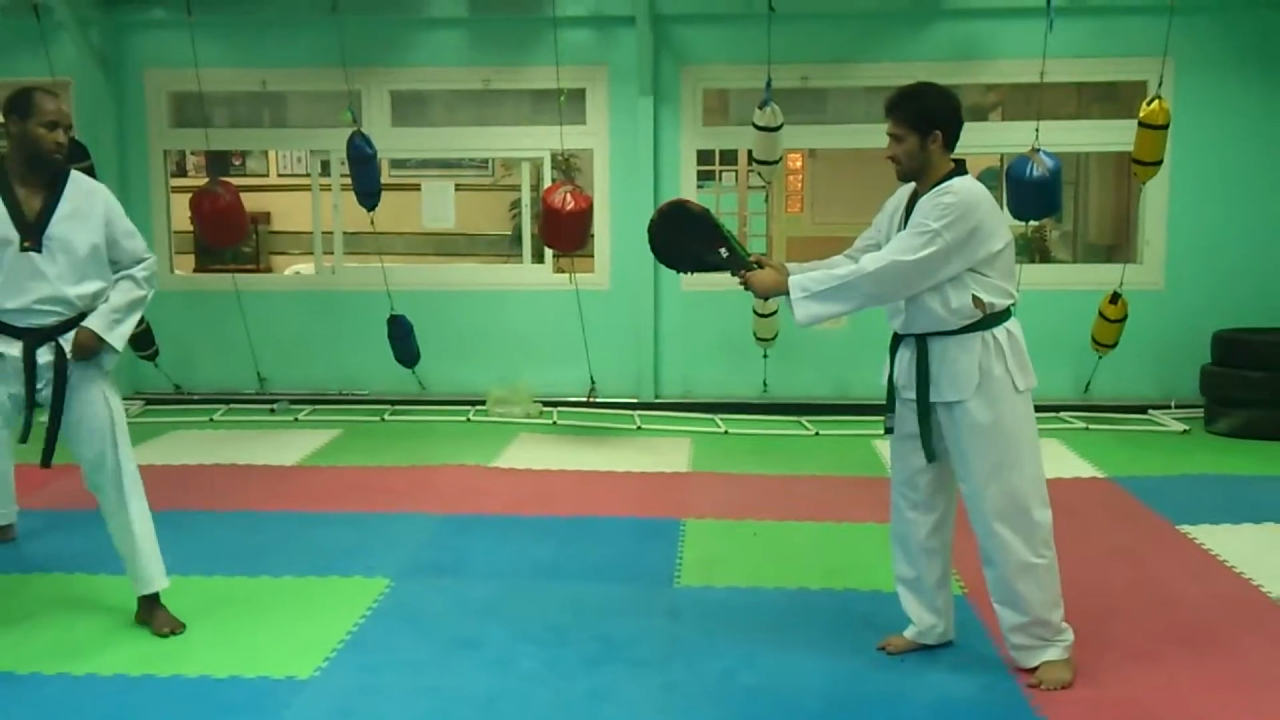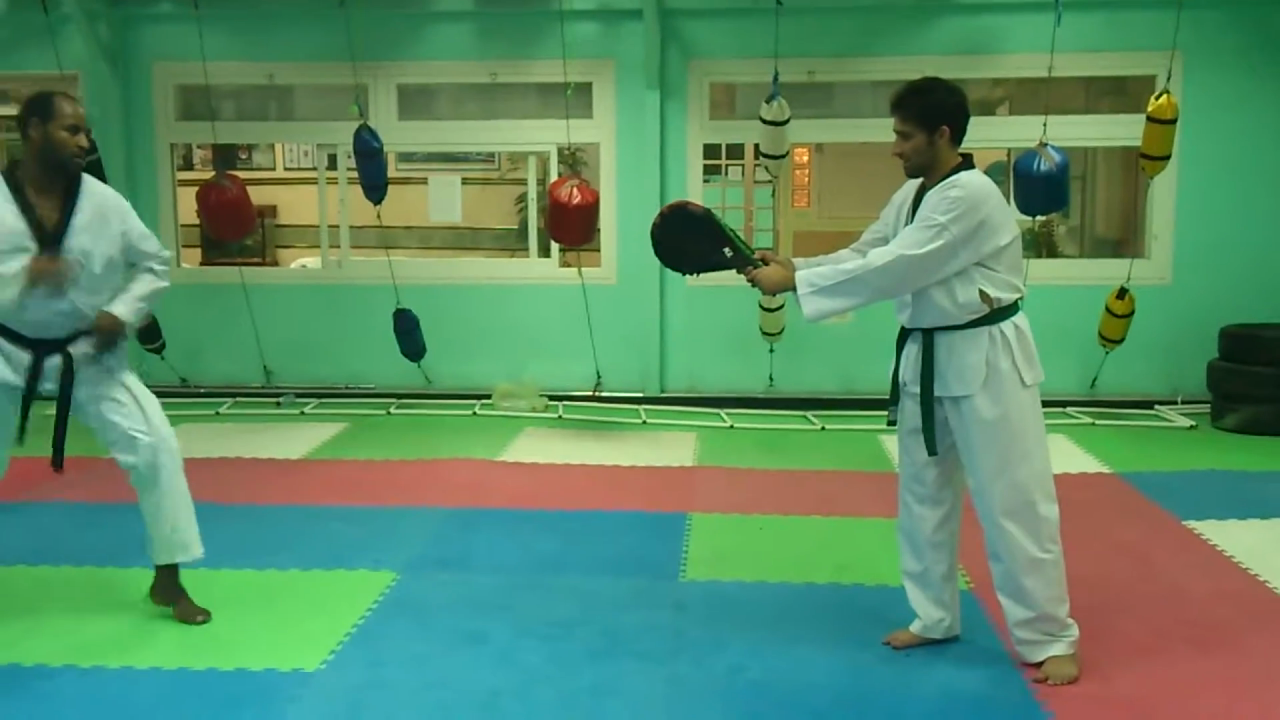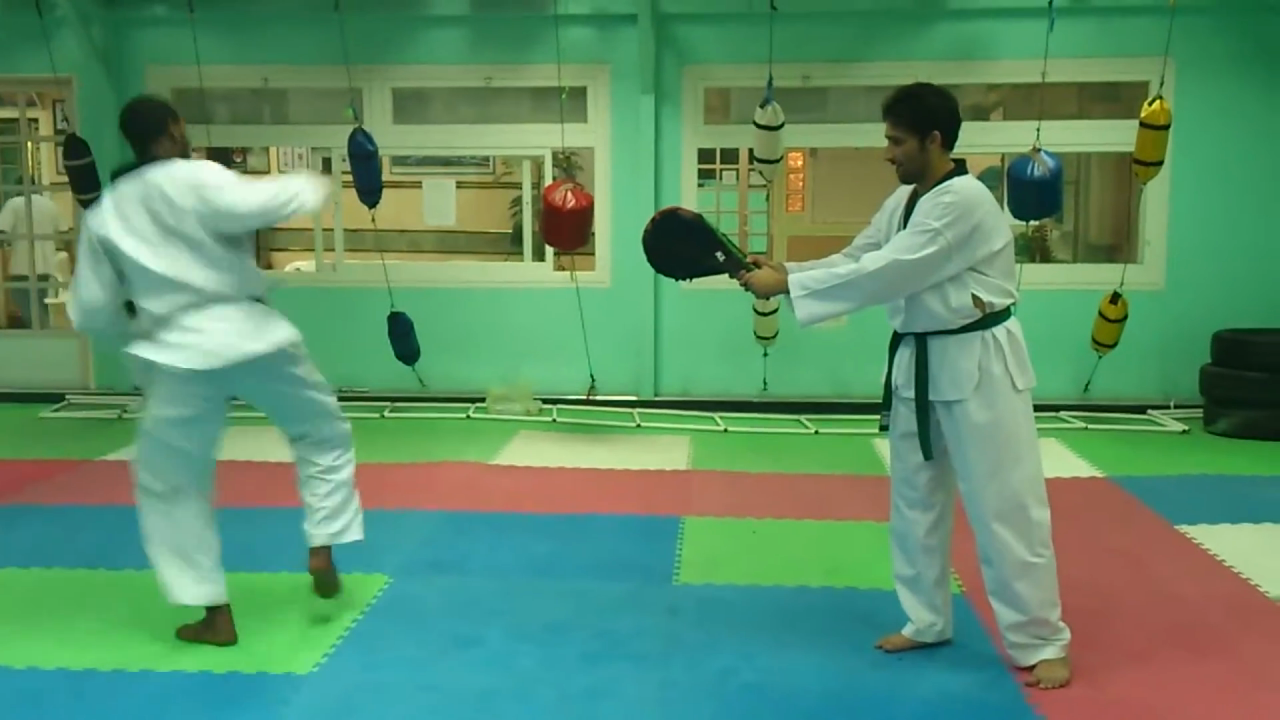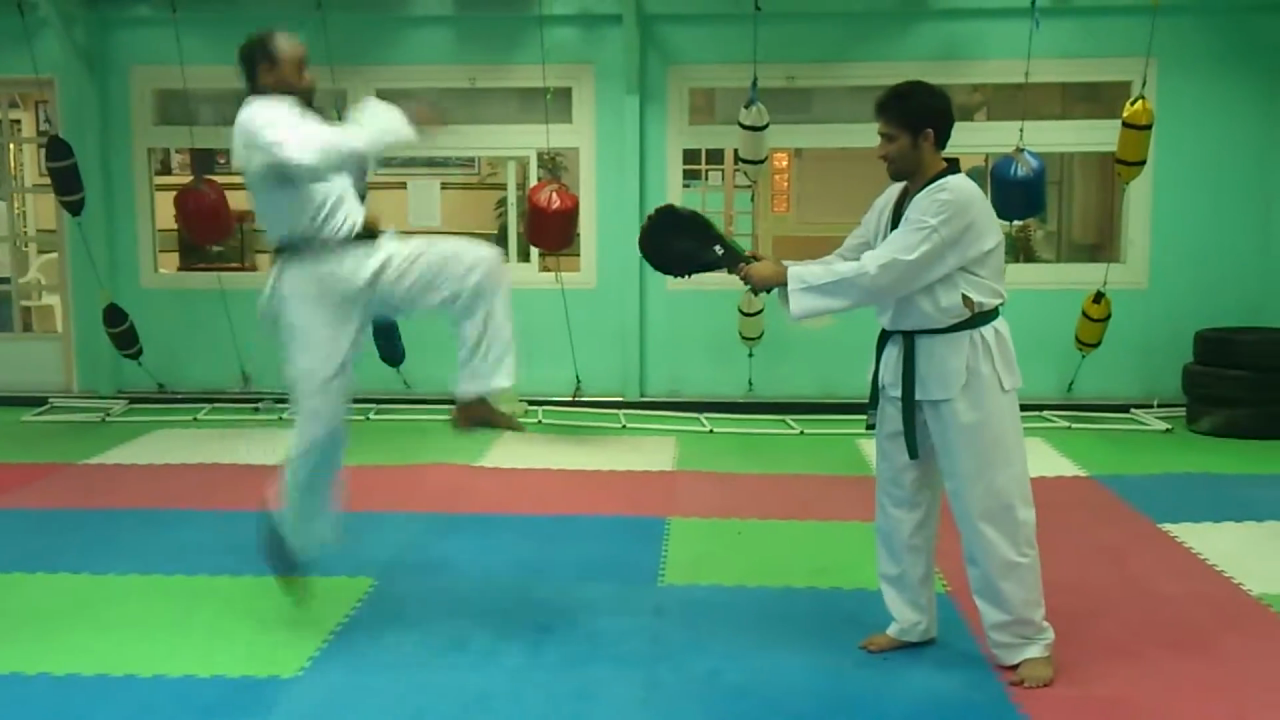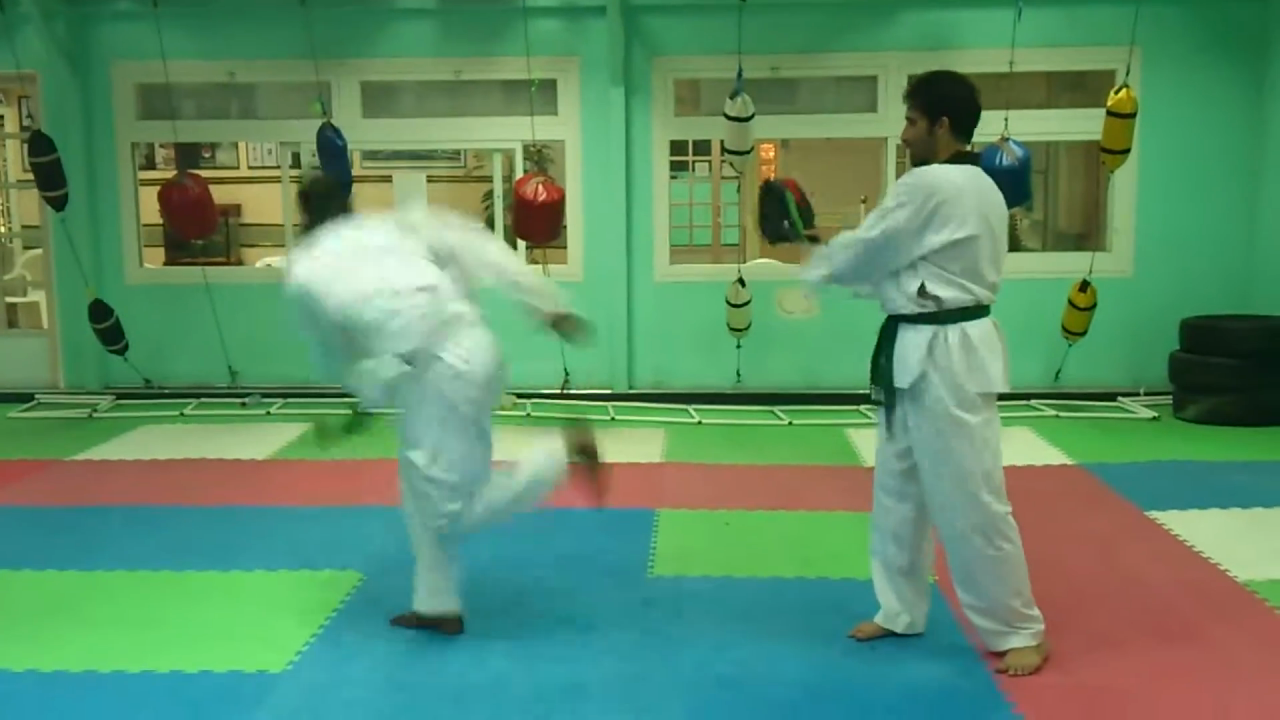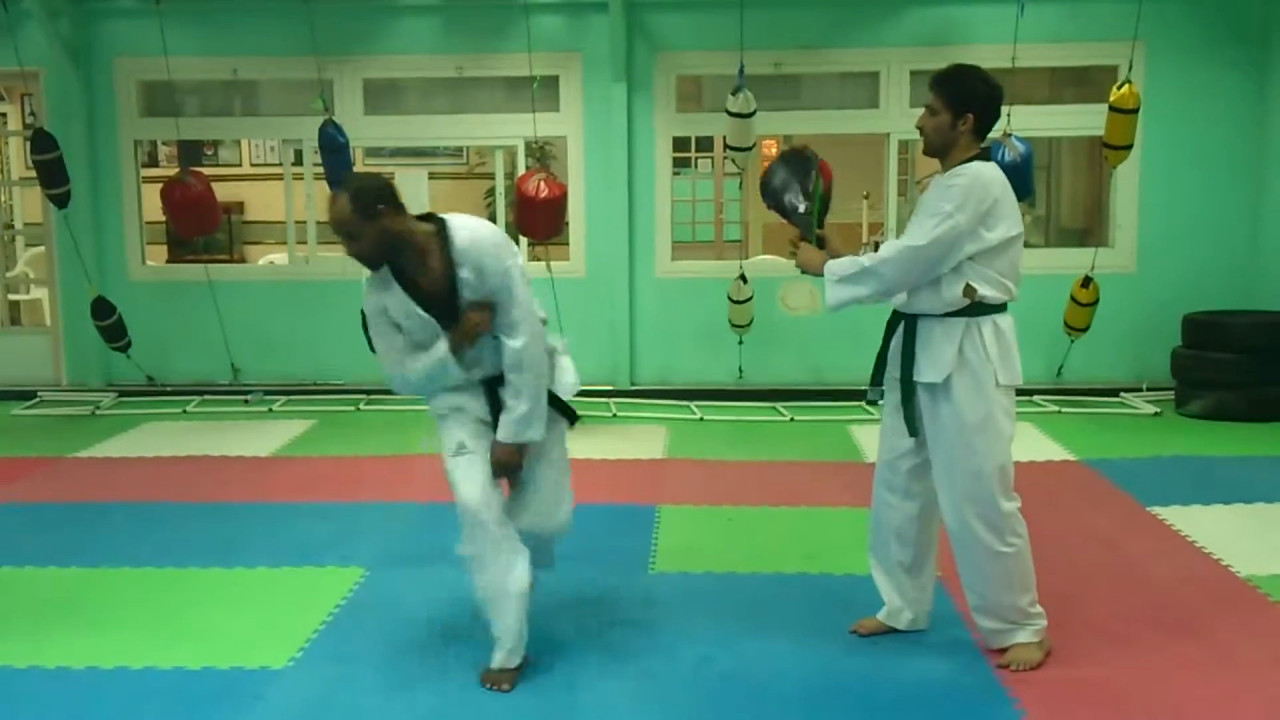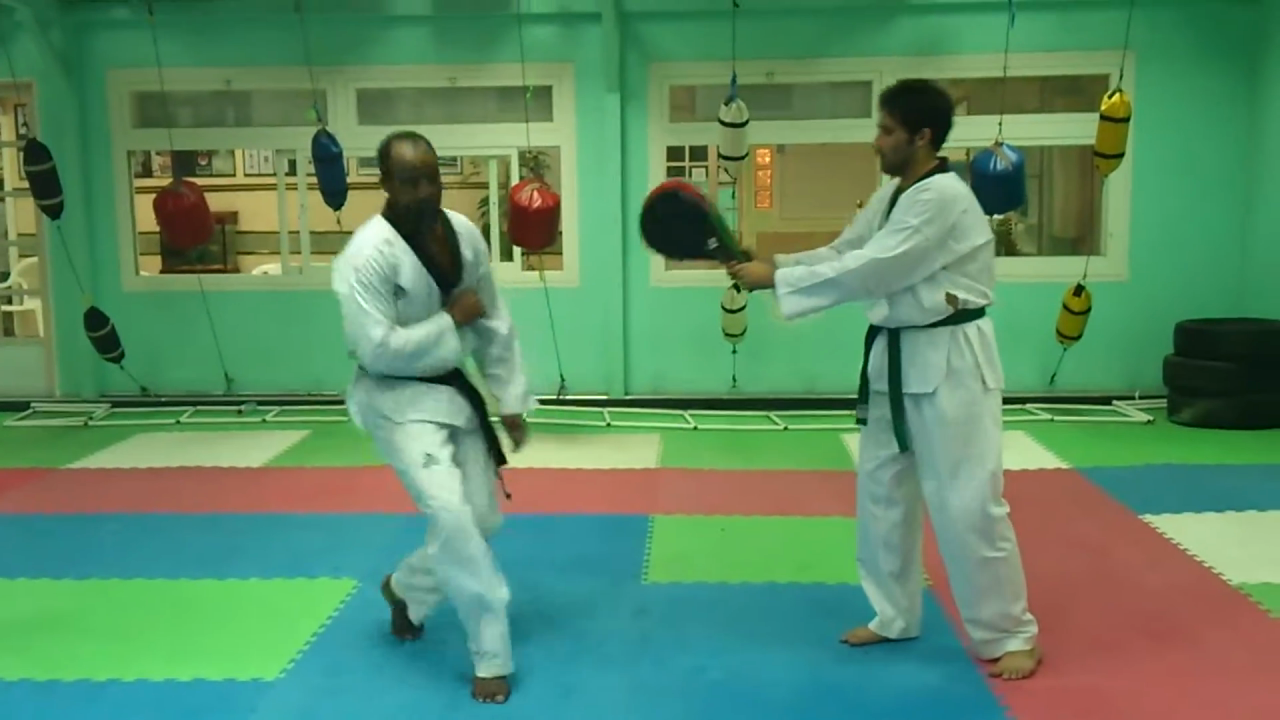
dt=0.5s
person 1, frame 1
left shoulder: (964, 202)
right shoulder: (905, 201)
left elbow: (886, 275)
right elbow: (857, 260)
left wrist: (787, 287)
right wrist: (787, 270)
left hip: (978, 367)
right hip: (919, 365)
left knee: (1005, 506)
right knee: (916, 500)
left ankle: (1044, 643)
right ankle: (928, 622)
person 1, frame 2
left shoulder: (972, 196)
right shoulder: (912, 196)
left elbow: (893, 269)
right elbow: (863, 255)
left wrist: (795, 283)
right wrist: (792, 265)
left hip: (985, 361)
right hip: (927, 359)
left knee: (1012, 502)
right knee: (924, 494)
left ankle: (1050, 638)
right ankle: (934, 618)
person 1, frame 3
left shoulder: (964, 201)
right shoulder: (904, 201)
left elbow: (885, 274)
right elbow: (858, 257)
left wrist: (786, 285)
right wrist: (786, 269)
left hip: (978, 366)
right hip: (919, 363)
left knee: (1004, 505)
right knee: (915, 499)
left ankle: (1042, 641)
right ankle: (927, 621)
person 1, frame 4
left shoulder: (957, 200)
right shoulder: (894, 200)
left elbow: (882, 275)
right elbow: (850, 261)
left wrist: (785, 278)
right wrist: (777, 271)
left hip: (964, 366)
right hip: (906, 363)
left knee: (990, 506)
right knee: (900, 498)
left ankle: (1025, 640)
right ankle: (911, 621)
person 1, frame 5
left shoulder: (928, 186)
right shoulder: (978, 186)
left elbow: (860, 253)
left wrist: (820, 260)
right wrist: (869, 267)
left hip: (943, 354)
right hip: (922, 353)
left knee: (967, 498)
right knee: (898, 488)
left ankle: (1019, 630)
right ankle: (900, 611)
person 1, frame 6
left shoulder: (976, 183)
right shoulder: (948, 184)
left elbow: (905, 261)
right elbow: (913, 266)
left wrist: (827, 267)
right wrist: (837, 260)
left hip: (966, 355)
right hip: (919, 349)
left knee: (977, 497)
right knee: (900, 484)
left ankle: (1021, 626)
right ankle: (904, 607)
person 1, frame 7
left shoulder: (943, 198)
right shoulder: (892, 196)
left elbow: (868, 271)
right elbow: (842, 254)
left wrist: (775, 279)
right wrist: (773, 262)
left hip: (949, 363)
right hip: (896, 360)
left knee: (967, 503)
right knee: (882, 491)
left ankle: (1011, 635)
right ankle: (895, 616)
person 2, frame 1
left shoulder: (92, 197)
left elbow: (139, 267)
left wrist: (101, 325)
left hip: (72, 354)
left knee: (112, 469)
left ankle: (148, 597)
person 2, frame 2
left shoulder: (104, 203)
left elbow: (153, 262)
left wrist: (121, 312)
left hip: (86, 354)
left knee: (154, 447)
left ankle: (167, 579)
person 2, frame 3
left shoulder: (105, 214)
right shoulder: (195, 177)
left elbow: (92, 314)
right elbow: (253, 206)
right wrist: (305, 186)
left hip: (177, 355)
right hip: (253, 337)
left knee: (165, 487)
right knee: (325, 438)
left ankle: (215, 612)
right ankle: (323, 547)
person 2, frame 4
left shoulder: (289, 121)
right shoulder: (260, 122)
right elbow: (313, 155)
right wrist: (390, 125)
left hip: (367, 263)
right hip: (317, 280)
left knee: (478, 266)
right knee: (320, 424)
left ankle: (476, 398)
right ankle: (292, 534)
person 2, frame 5
left shoulder: (303, 270)
right shoulder: (394, 224)
left elbow: (334, 354)
right elbow: (479, 248)
right wrist: (547, 302)
left hip: (434, 370)
right hip: (466, 352)
left knee: (457, 502)
right knee: (425, 486)
right ankle: (437, 607)
person 2, frame 6
left shoulder: (479, 241)
right shoulder: (378, 291)
left elbow: (524, 340)
right elbow: (403, 376)
left wrist: (516, 432)
right wrist: (454, 344)
left hip: (528, 377)
right hip: (459, 390)
left knee: (544, 514)
right knee: (479, 507)
left ankle: (524, 562)
right ankle: (508, 647)
person 2, frame 7
left shoulder: (464, 234)
right shoulder: (366, 255)
left elbow: (494, 324)
right elbow: (377, 349)
left wrist: (511, 401)
right wrist: (452, 321)
left hip: (452, 389)
right hip: (396, 399)
left knee: (479, 519)
right knee: (452, 516)
left ankle: (405, 588)
right ankle: (491, 658)
